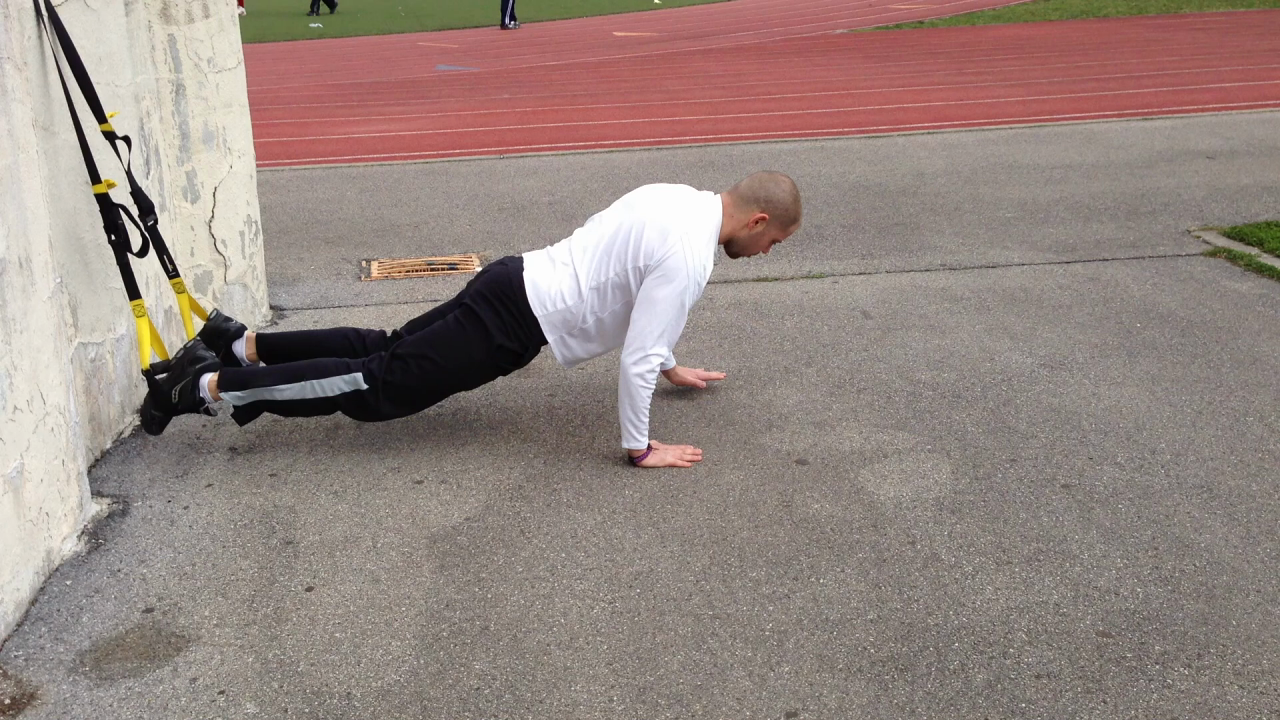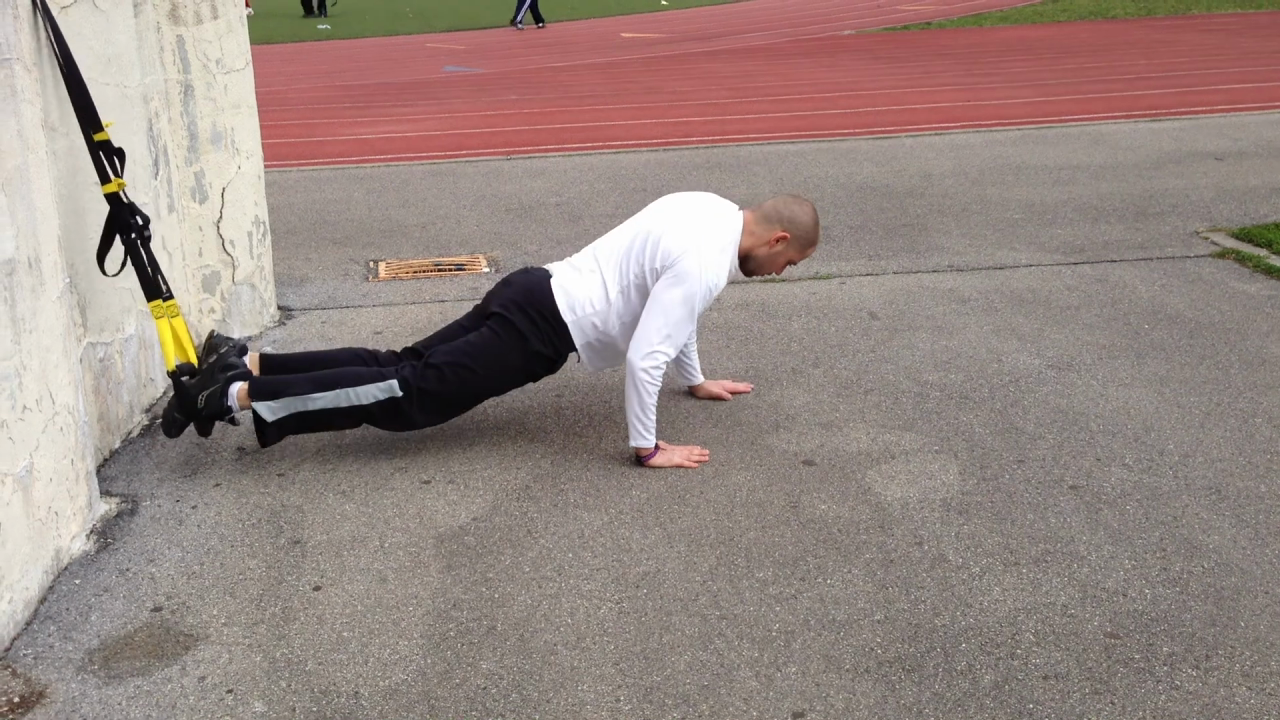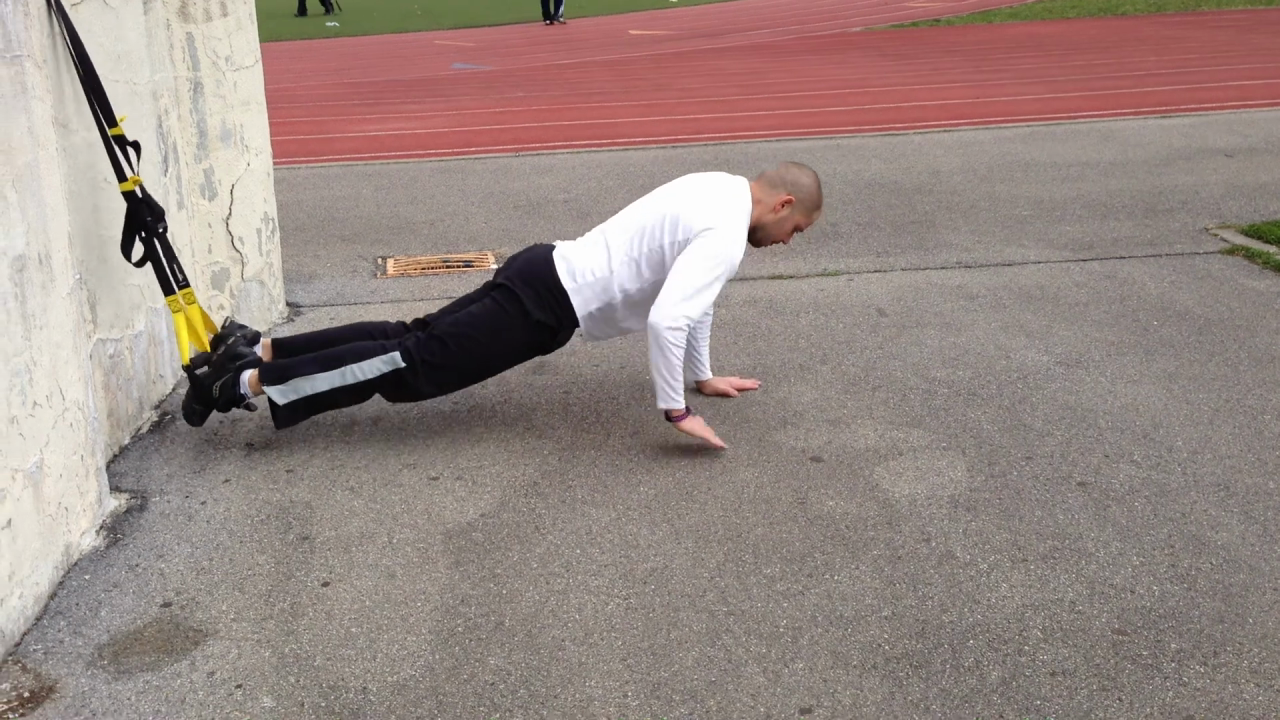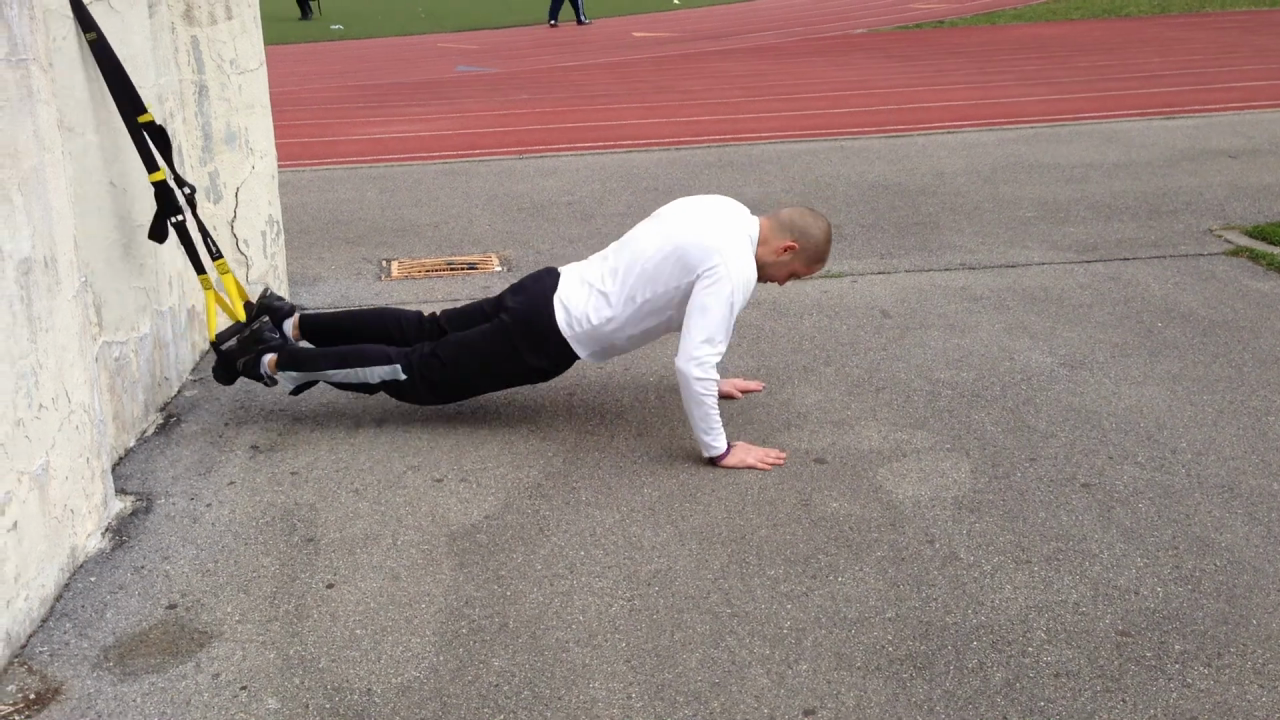
dt=0.3s
person 1, frame 1
left shoulder: (683, 199)
right shoulder: (690, 257)
right elbow: (638, 358)
left wrist: (673, 366)
right wrist: (639, 448)
left hip: (516, 284)
right hip: (515, 320)
left knee: (383, 349)
right knee: (375, 386)
left ankle: (242, 344)
right ankle: (207, 385)
person 1, frame 2
left shoulder: (709, 208)
right shoulder: (706, 262)
right elbow: (644, 355)
left wrist: (697, 381)
right wrist: (646, 446)
left hip: (535, 293)
right hip: (542, 329)
left knee: (400, 369)
right knee: (406, 394)
left ankle: (244, 361)
right ankle: (235, 394)
person 1, frame 3
left shoulder: (718, 186)
right shoulder: (724, 237)
left elbow: (684, 298)
right elbow: (667, 321)
left wrist: (706, 375)
right wrist: (676, 410)
left hip: (542, 272)
right hip: (547, 303)
left knee: (407, 341)
right knee: (410, 366)
left ankle: (259, 348)
right ankle: (248, 380)
person 1, frame 4
left shoulder: (723, 211)
right shoulder: (735, 268)
right elbow: (691, 364)
left wrist: (713, 379)
right wrist: (719, 449)
left hip: (550, 290)
right hip: (552, 335)
left knee: (424, 331)
right knee: (416, 372)
left ankle: (288, 322)
right ankle: (273, 361)
